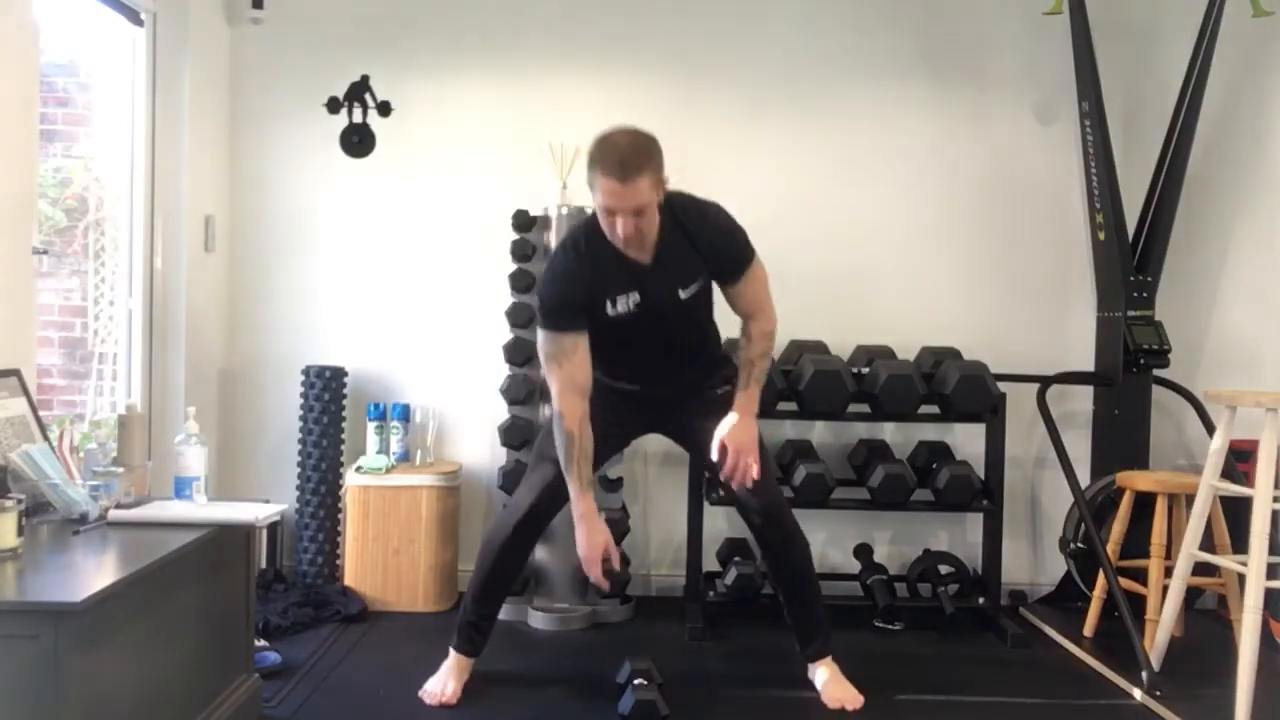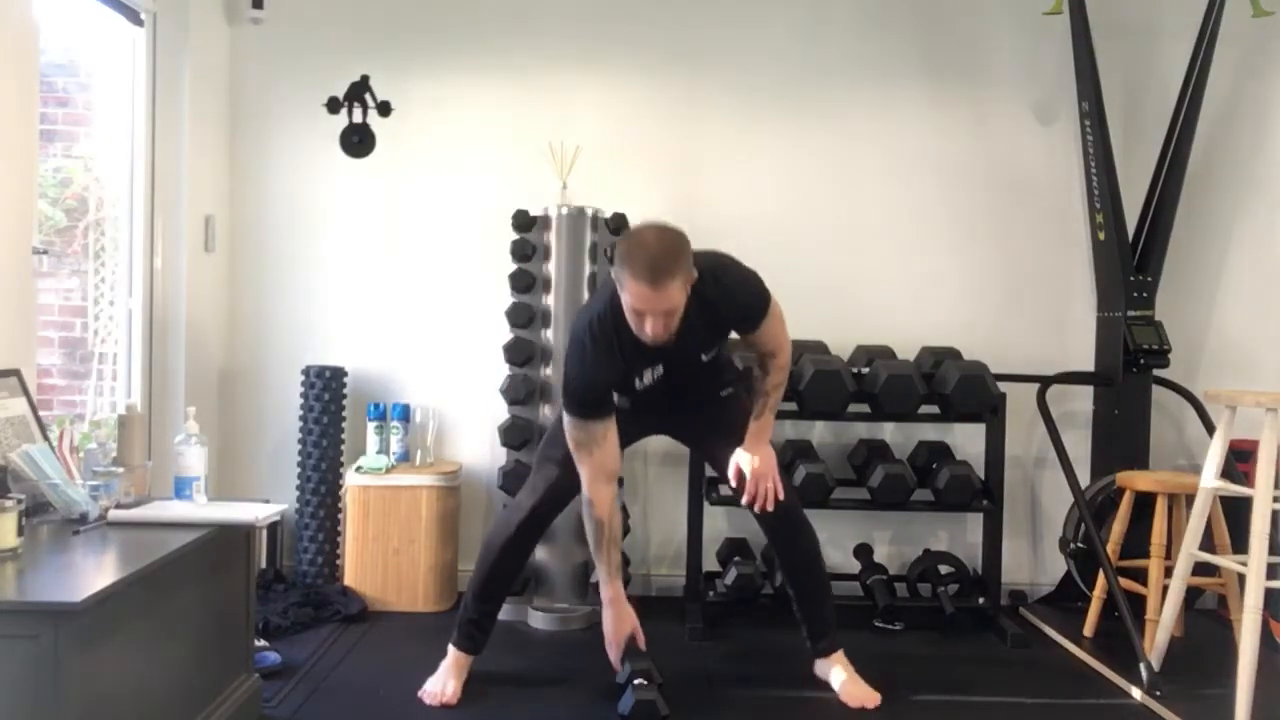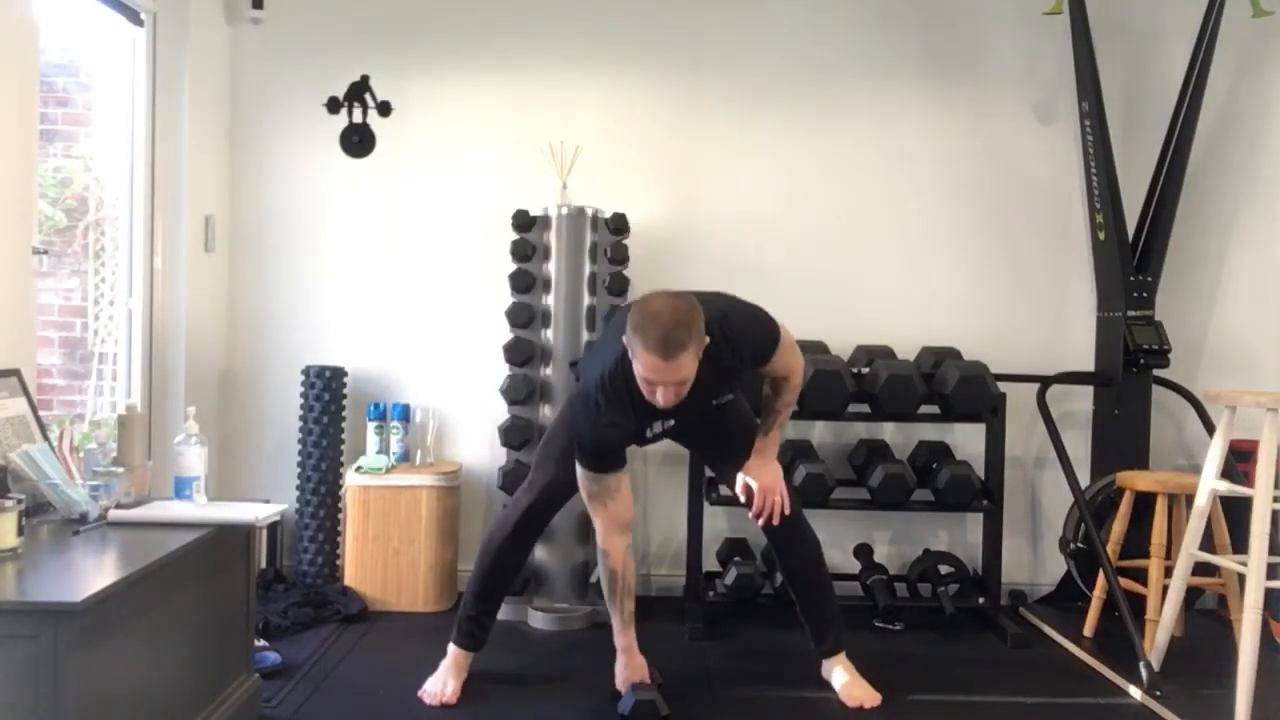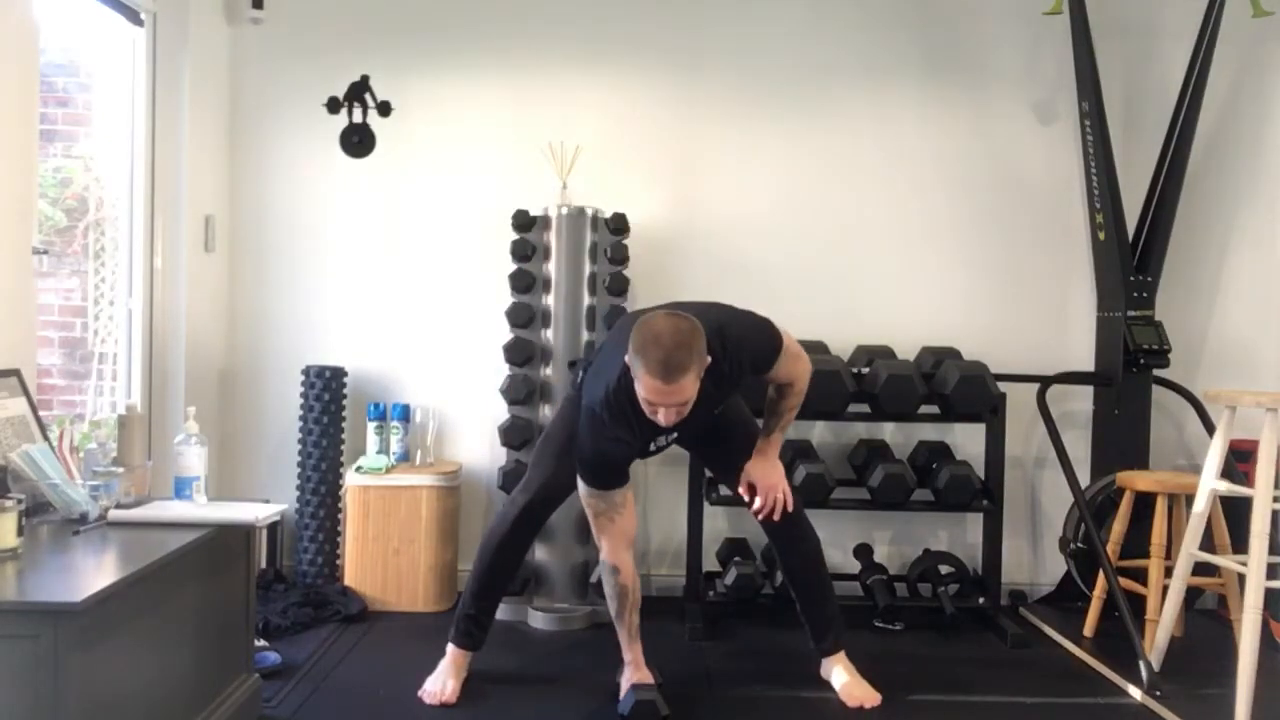
dt=0.3s
person 1, frame 1
left shoulder: (708, 227)
right shoulder: (570, 267)
left elbow: (759, 319)
right elbow: (570, 397)
left wrist: (744, 414)
right wrist: (585, 514)
left hip: (702, 386)
right hip: (612, 391)
left knee: (768, 510)
right knee: (525, 510)
left ankle: (820, 660)
right ankle: (461, 654)
person 1, frame 2
left shoulder: (731, 284)
right shoulder: (592, 341)
left elbow: (775, 353)
right elbow: (598, 486)
left wrist: (757, 437)
right wrist: (613, 599)
left hip: (706, 393)
right hip: (617, 403)
left knee: (777, 504)
right knee: (531, 507)
left ankle: (829, 655)
right ankle: (459, 654)
person 1, frame 3
left shoulder: (739, 327)
right shoulder: (603, 394)
left elbow: (788, 370)
right elbow: (613, 535)
left wrist: (763, 454)
right wrist: (626, 649)
left hip: (710, 402)
right hip: (621, 409)
left knee: (778, 510)
right knee: (531, 505)
left ankle: (834, 658)
right ankle: (459, 654)
person 1, frame 4
left shoulder: (740, 337)
right shoulder: (604, 410)
left elbow: (795, 371)
right elbow: (616, 551)
left wrist: (766, 452)
right wrist: (633, 663)
right hip: (603, 394)
left knee: (778, 505)
right knee: (529, 503)
left ankle: (833, 657)
right ankle: (458, 653)
